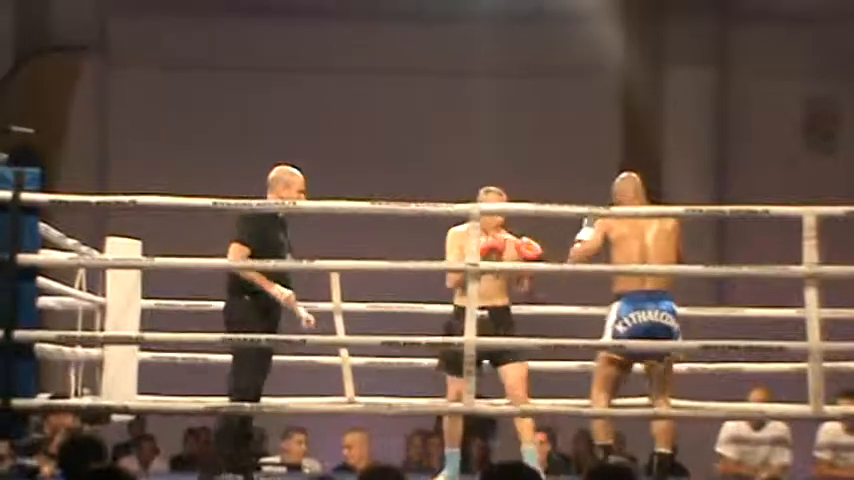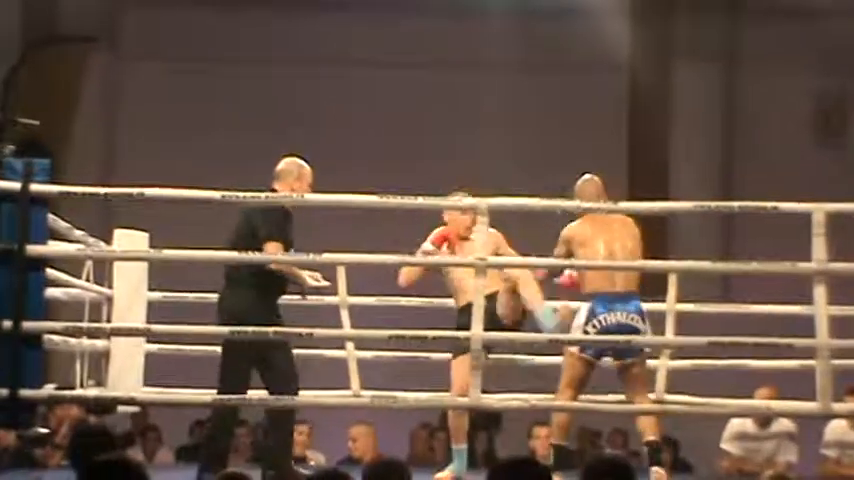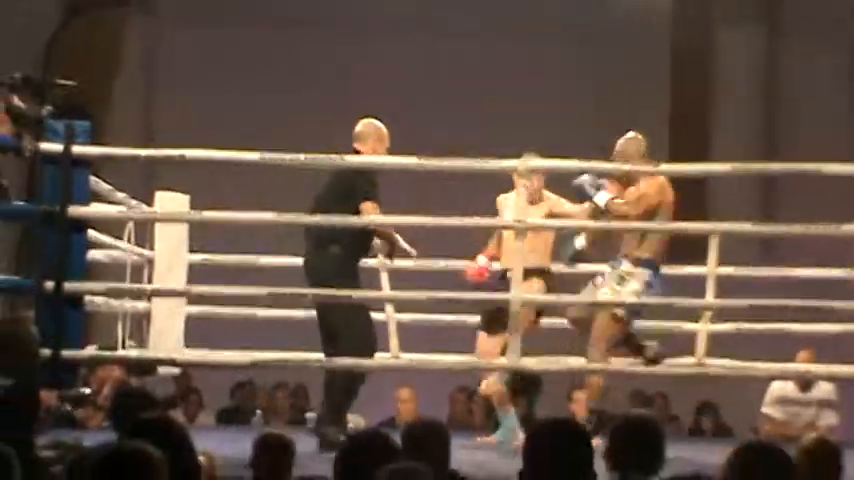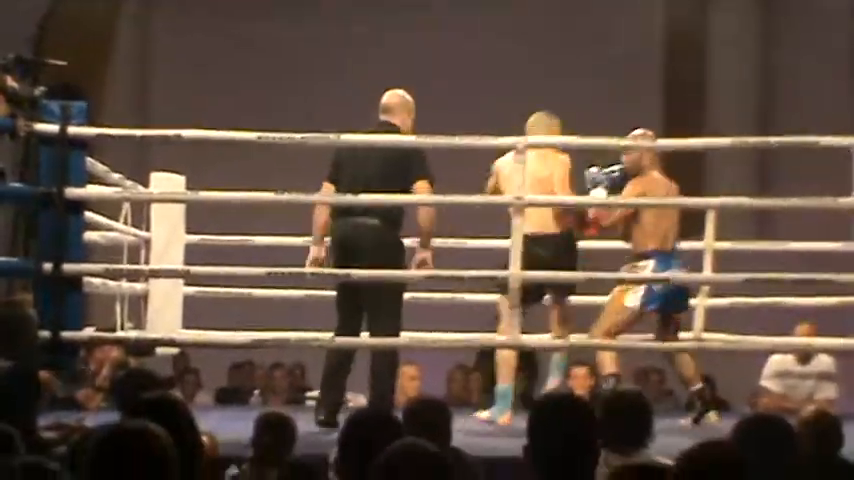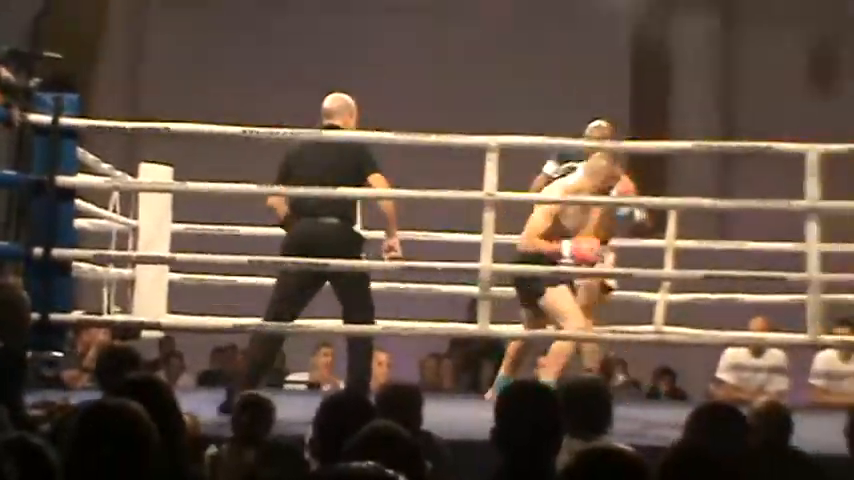
dt=0.5s
person 1, frame 1
left shoulder: (277, 224)
right shoulder: (256, 218)
right elbow: (235, 260)
left wrist: (298, 308)
right wrist: (271, 289)
left hip: (265, 315)
right hip: (247, 312)
left knee: (250, 395)
right knee: (243, 391)
left ankle: (238, 467)
person 1, frame 2
left shoulder: (280, 213)
right shoulder: (267, 209)
right elbow: (274, 260)
left wrist: (300, 276)
right wrist: (301, 277)
left hip: (264, 306)
right hip: (243, 305)
left knee: (285, 383)
right knee: (233, 388)
person 1, frame 3
left shoulder: (340, 171)
right shoulder: (360, 170)
right elbow: (371, 217)
left wrist: (379, 239)
right wrist: (397, 242)
left hip: (323, 261)
right hip: (335, 264)
left knee: (338, 350)
right knee: (359, 347)
left ankle: (332, 428)
right ankle: (329, 421)
person 1, frame 4
left shoulder: (349, 146)
right shoulder: (408, 149)
left elbow: (325, 198)
right elbow: (424, 200)
left wrist: (318, 244)
right wrist: (425, 247)
left hip: (345, 234)
right hip: (380, 237)
left knee: (346, 325)
right knee: (384, 329)
left ankle: (327, 408)
right ankle: (380, 413)
person 1, frame 5
left shoulder: (299, 151)
right shoulder: (356, 149)
left elbow: (274, 199)
right elbow: (382, 192)
right wrist: (392, 235)
left hip: (302, 238)
right hip: (339, 237)
left knee: (277, 318)
right knee: (360, 320)
left ankle: (240, 392)
person 2, frame 1
left shoulder: (610, 222)
right shoulder: (670, 224)
left elbow: (576, 260)
left wrist: (585, 231)
left hip: (627, 311)
right hip: (663, 311)
left knee: (601, 393)
right knee: (660, 399)
person 2, frame 2
left shoulder: (574, 230)
right shoulder: (631, 225)
left hip: (597, 310)
right hip: (631, 310)
left knee: (567, 391)
right knee: (639, 396)
person 2, frame 3
left shoulder: (653, 185)
right shoulder: (647, 185)
left elbow: (625, 213)
left wrist: (597, 193)
left hip: (635, 276)
right hip: (624, 270)
left knee: (597, 353)
right knee: (578, 317)
right ankle: (645, 351)
person 2, frame 4
left shoulder: (639, 185)
right shoulder: (670, 187)
left elbow: (605, 221)
left wrist: (598, 188)
right wrist: (617, 186)
left hip: (649, 270)
right hip: (671, 267)
left knee: (599, 335)
right knee: (669, 343)
right ankle: (706, 407)
person 2, frame 5
left shoulder: (619, 180)
right shoulder: (570, 170)
left elbow: (642, 222)
right elbow: (536, 192)
left wrist: (632, 214)
right wrist: (553, 165)
left knee: (584, 320)
person 3, frame 1
left shoulder: (510, 242)
right shoulder: (456, 235)
left elbow: (525, 288)
right elbow: (452, 281)
left wrist: (530, 263)
right wrist: (479, 255)
left hip: (499, 320)
right hip: (464, 320)
left knee: (518, 394)
right knee: (455, 397)
person 3, frame 2
left shoulder: (491, 237)
right shoulder: (437, 247)
left elbow: (524, 266)
right elbow: (404, 281)
right wrist: (428, 248)
left hip: (504, 307)
right hip: (470, 316)
left knee: (516, 274)
right knee: (459, 393)
person 3, frame 3
left shoulder: (550, 202)
right shoulder: (503, 202)
left elbow: (579, 213)
right wrist: (484, 257)
left hip: (533, 280)
right hip: (504, 284)
right knee: (485, 360)
left ankle: (504, 374)
right ankle: (509, 426)
person 3, frame 4
left shoulder: (503, 163)
right shoulder: (559, 161)
left elbow: (490, 192)
right elbow: (563, 205)
right wrist: (575, 218)
left hip: (525, 248)
right hip: (560, 247)
left knee: (509, 327)
right knee: (560, 313)
left ankle: (502, 408)
right ankle: (555, 378)
person 3, frame 5
right shoulder: (557, 198)
right elbow: (527, 242)
right wrist: (564, 251)
left hip: (547, 264)
right hip: (535, 265)
left knee: (534, 329)
right knee: (577, 326)
left ankle: (501, 386)
